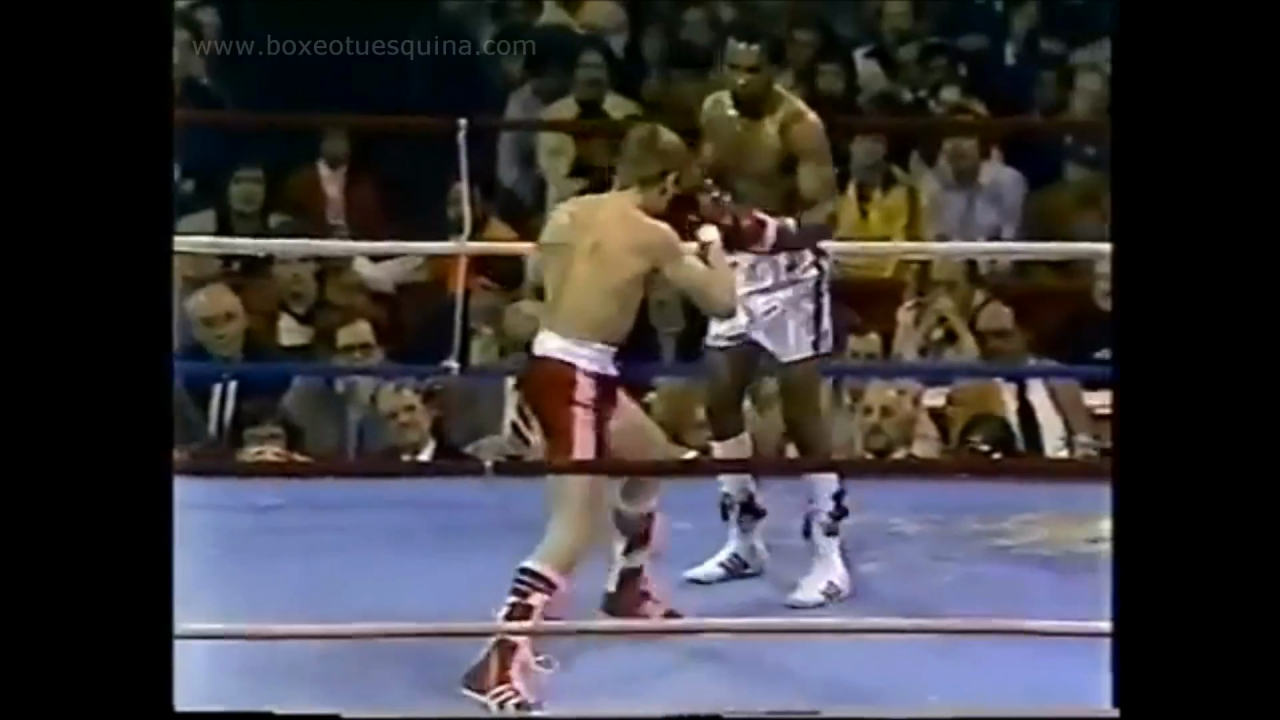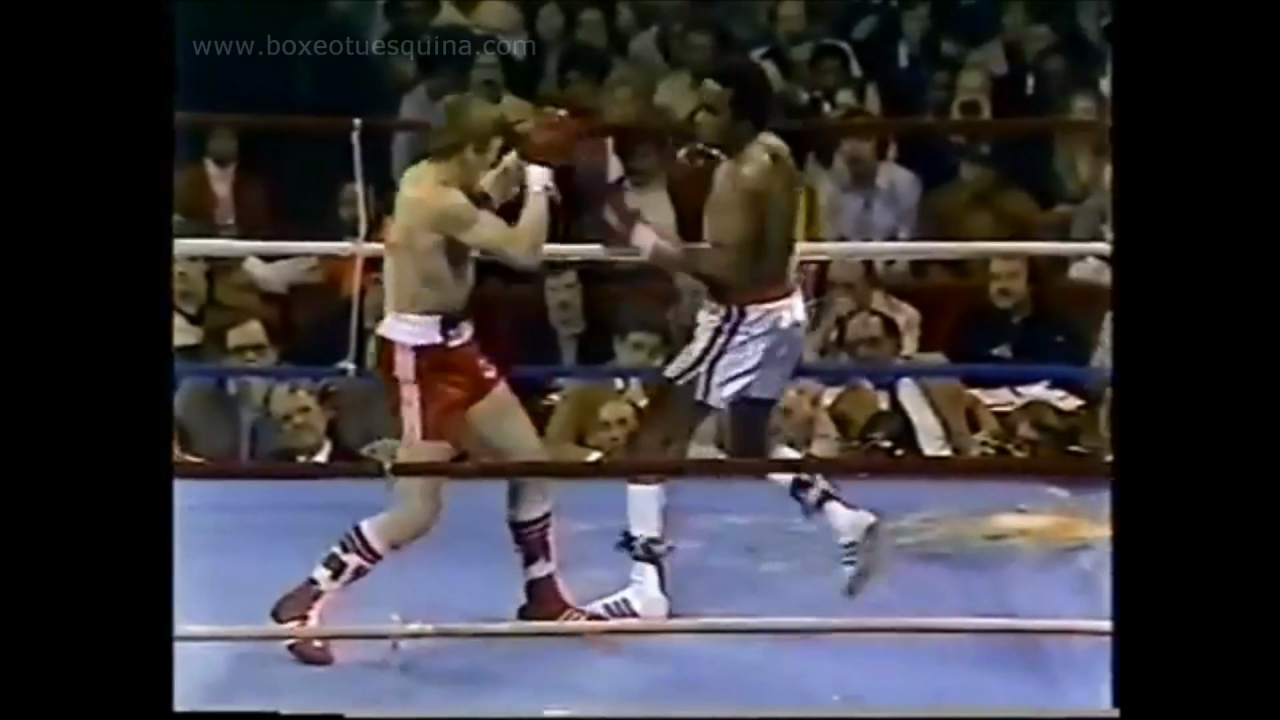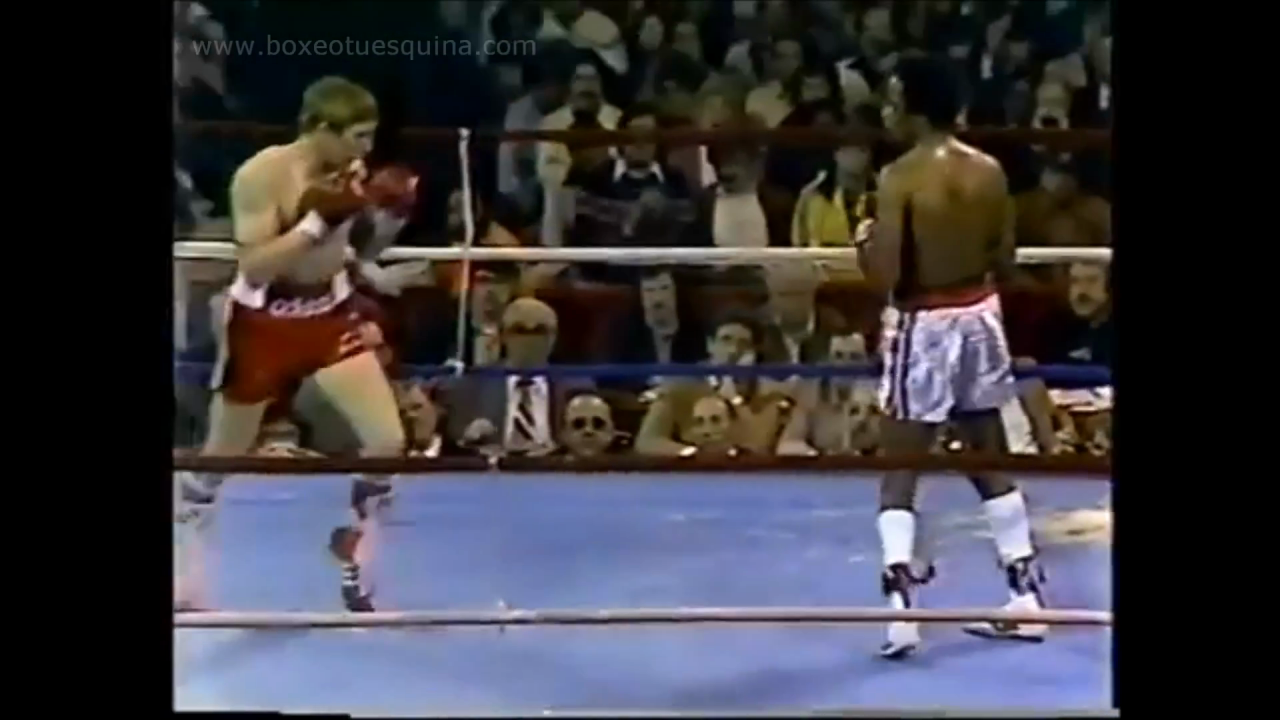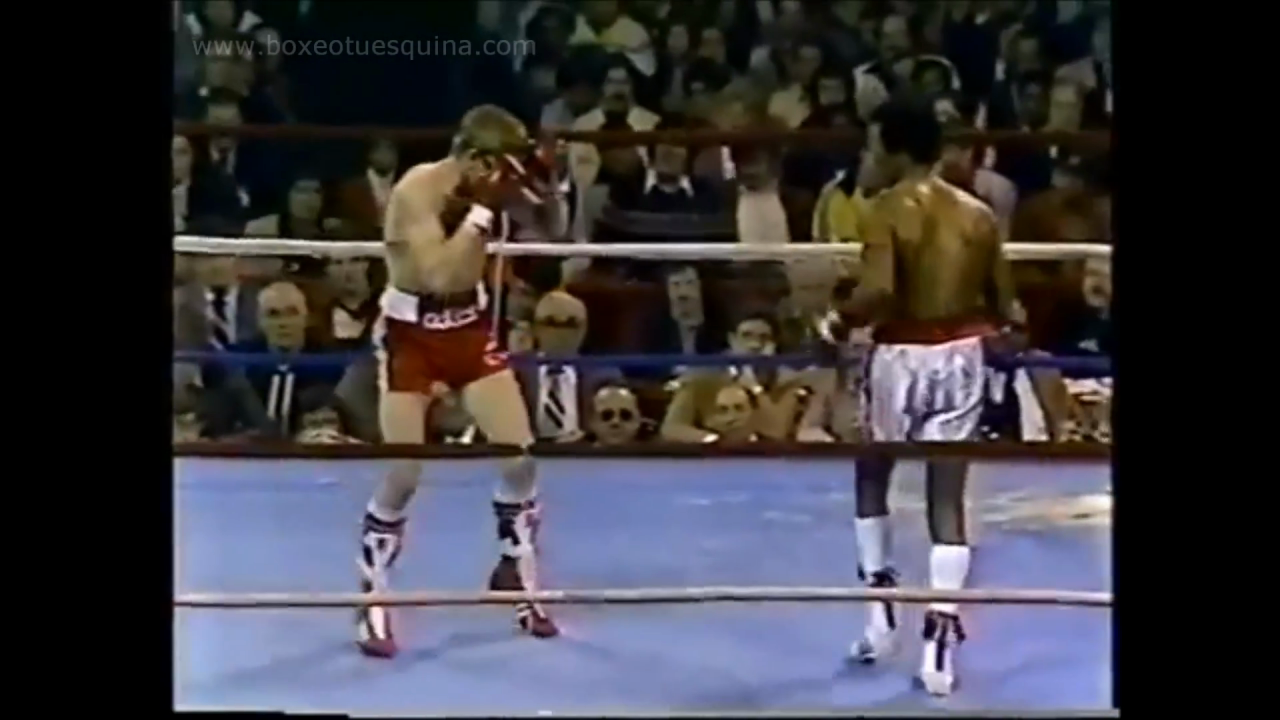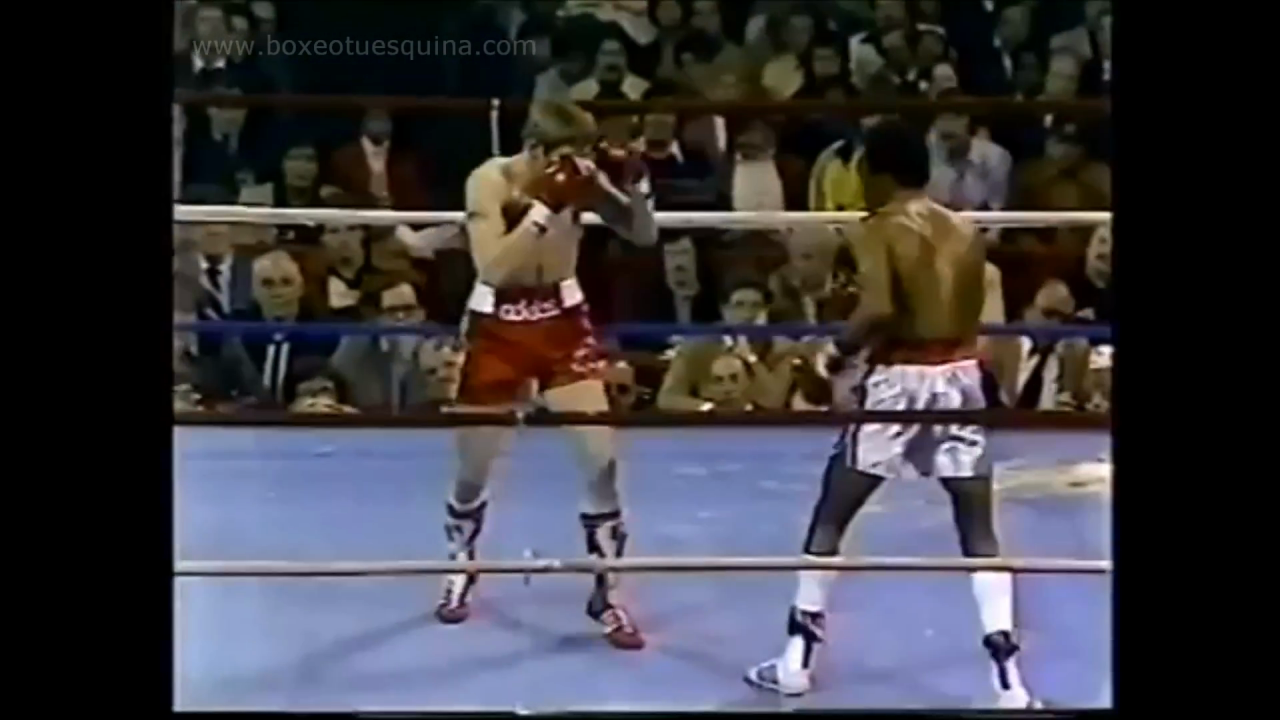
dt=0.7s
person 1, frame 1
left shoulder: (802, 125)
right shoulder: (715, 111)
left elbow: (822, 216)
right elbow: (701, 181)
left hip: (793, 273)
right hip: (740, 267)
left knee: (804, 419)
right knee: (720, 404)
left ankle: (830, 562)
right ankle: (743, 543)
person 1, frame 2
left shoulder: (738, 178)
right shoulder: (772, 150)
left elbow: (720, 267)
left wrist: (645, 239)
left hip: (745, 320)
right hip: (781, 310)
left knee: (650, 442)
right knee: (751, 445)
left ankle: (647, 589)
right ankle: (841, 516)
person 1, frame 3
left shoulder: (900, 178)
right shoulder: (989, 170)
left elbow: (879, 270)
right elbow: (1003, 257)
left wrist: (870, 240)
left hip: (922, 324)
right hip: (979, 316)
left knee: (899, 470)
right knee: (989, 462)
left ankle: (905, 605)
right ankle: (1026, 599)
person 1, frame 4
left shoulder: (886, 209)
right shoulder: (979, 214)
left elbow: (878, 288)
right elbow: (1002, 308)
left wrist: (835, 320)
left hip: (901, 356)
right hip: (960, 356)
left knee: (871, 482)
right knee: (947, 502)
left ankle: (882, 614)
right ankle: (938, 648)
person 1, frame 5
left shoulder: (878, 231)
right shoulder: (966, 234)
left elbow: (878, 310)
right elbow: (969, 320)
left wrist: (836, 357)
left hip: (897, 380)
right hip: (959, 379)
left knee: (830, 519)
right knee: (980, 535)
left ankle: (796, 659)
right ankle: (1006, 671)
person 2, frame 1
left shoulder: (568, 215)
right shoulder: (652, 235)
left elbow: (542, 277)
right elbow: (722, 300)
right wrist: (712, 239)
left hip: (584, 367)
right hip: (576, 379)
right knee: (575, 533)
left ankle: (628, 592)
right ankle: (499, 664)
person 2, frame 2
left shoulder: (429, 176)
right shoulder: (437, 203)
left elbow: (486, 192)
right elbow: (525, 254)
left wrist: (516, 167)
right wrist: (539, 178)
left hip: (453, 343)
right hip: (419, 355)
left knee: (530, 463)
right knee: (416, 513)
left ankle: (545, 599)
right ankle: (304, 602)
person 2, frame 3
left shoulder: (347, 174)
right shoulder: (261, 175)
left elbow: (368, 249)
right elbow: (259, 268)
left wrist: (392, 212)
right wrist: (318, 218)
left hip: (330, 316)
right hip: (262, 322)
left knee: (388, 440)
right knee: (222, 456)
left ankle: (354, 537)
right ankle: (186, 557)
person 2, frame 4
left shoulder: (487, 183)
right shoulder: (417, 189)
right elbow: (440, 274)
left wrist: (543, 184)
right wrist: (483, 210)
left hip: (471, 326)
right hip: (410, 334)
left knee: (520, 456)
right knee: (403, 475)
left ankle: (515, 574)
right ankle: (371, 596)
person 2, frame 5
left shoulder: (582, 178)
right shoulder: (488, 182)
left elbow: (645, 237)
right elbow: (495, 268)
left wrist: (635, 185)
right wrist: (545, 206)
left hip: (563, 323)
right hip: (496, 327)
left knee: (602, 460)
right knee: (473, 469)
left ankle: (606, 594)
right ankle: (462, 572)
